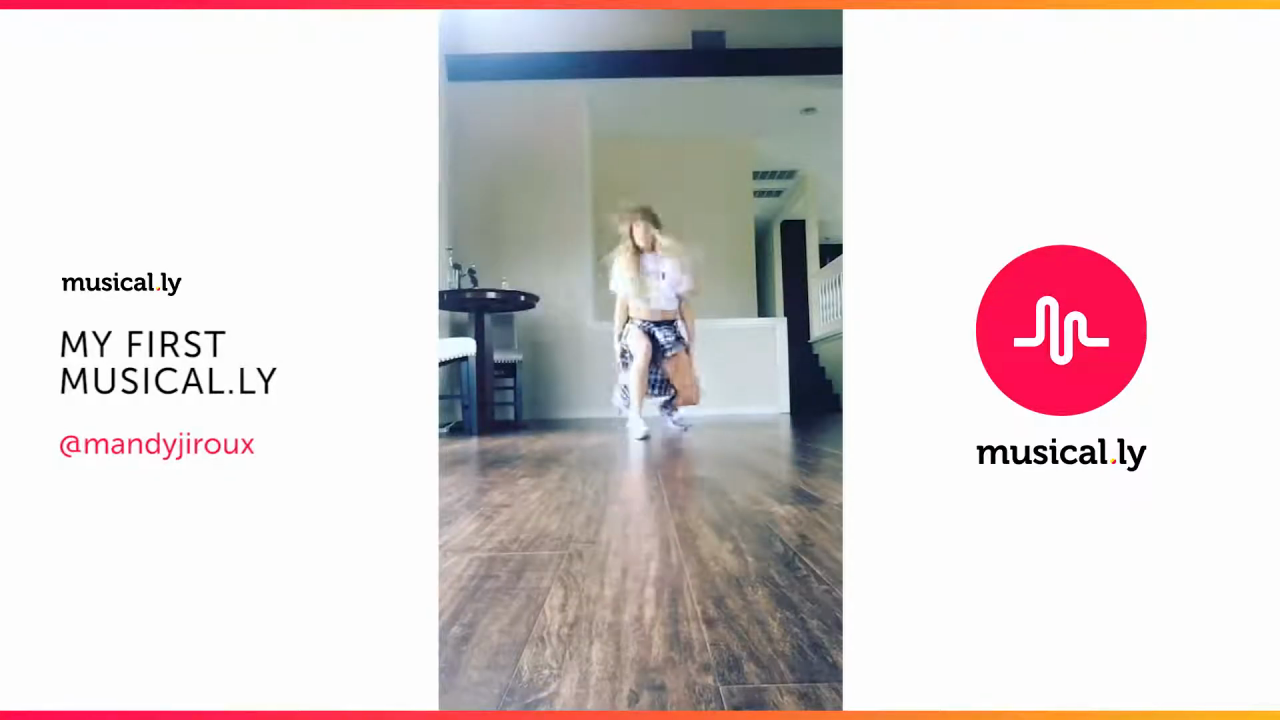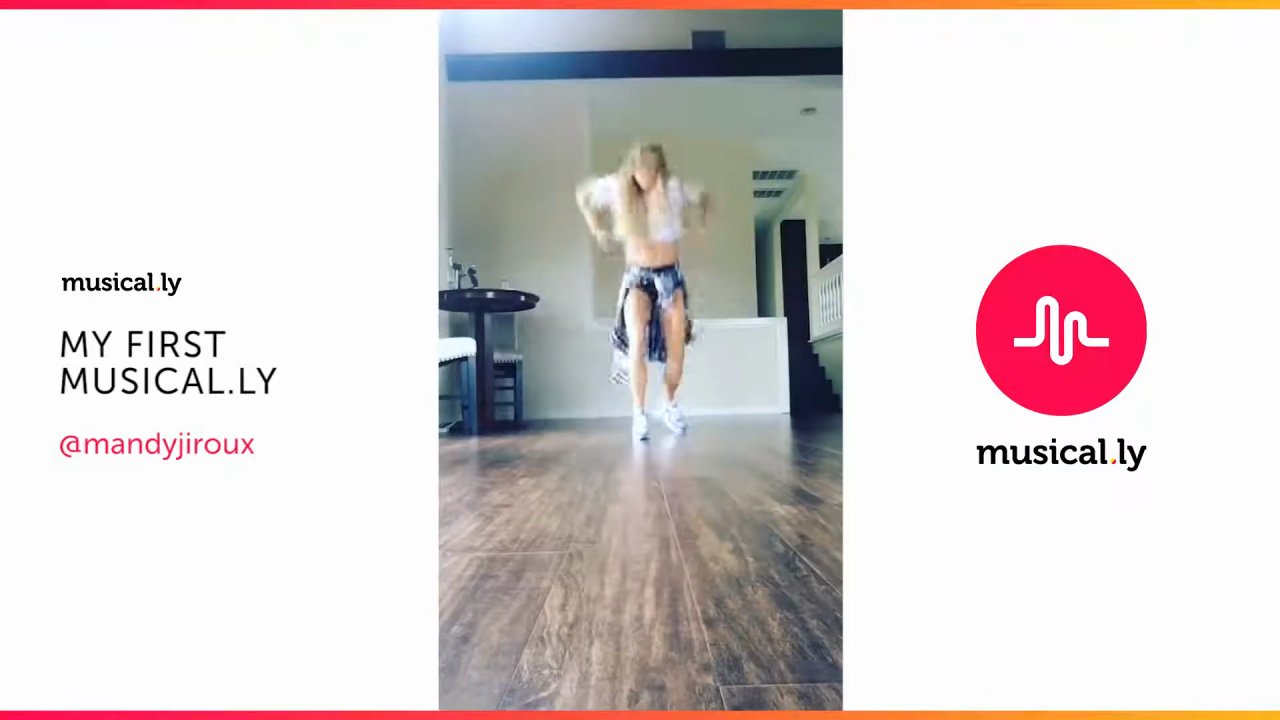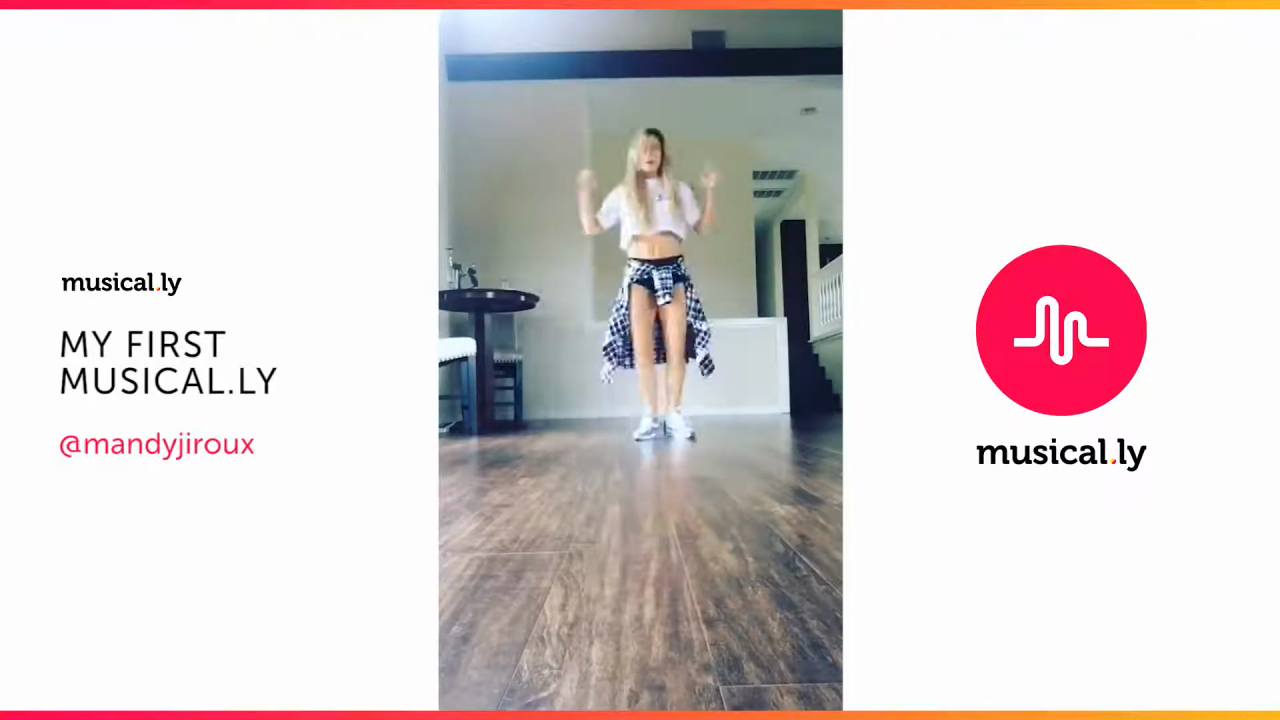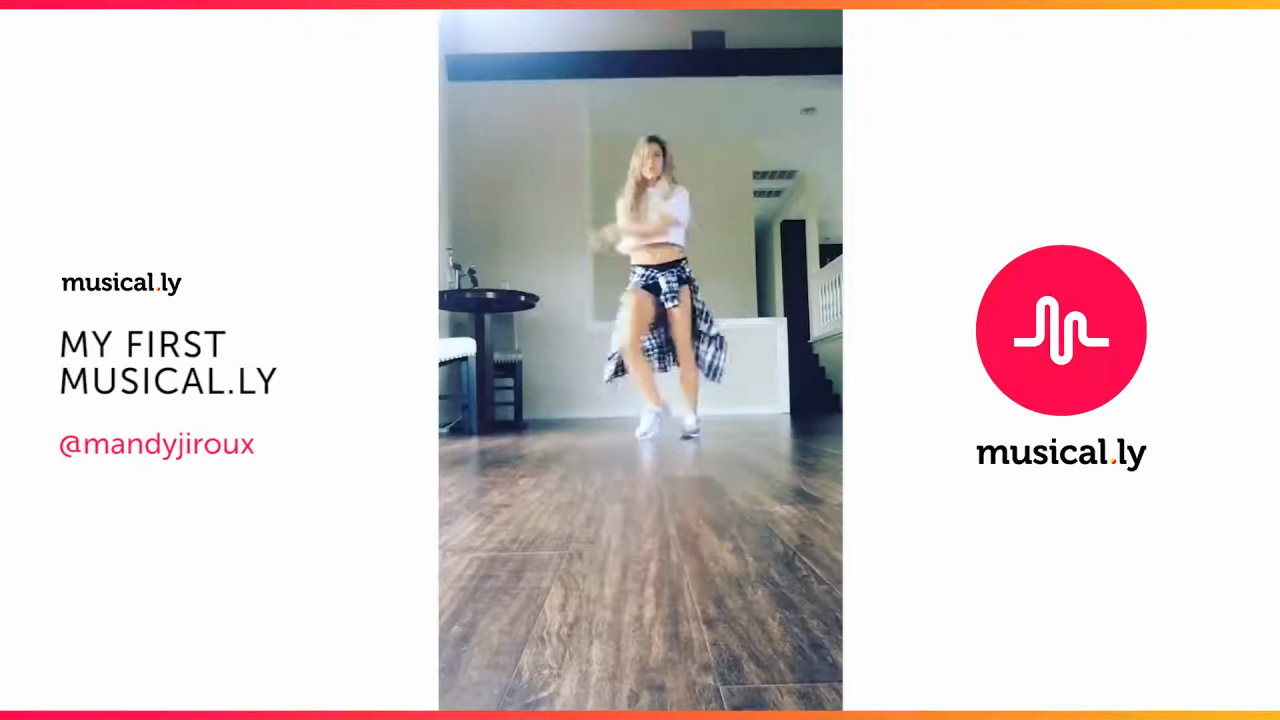
dt=0.5s
person 1, frame 1
left shoulder: (674, 260)
right shoulder: (624, 260)
left elbow: (685, 304)
right elbow: (621, 301)
left wrist: (691, 341)
right wrist: (617, 337)
left hip: (669, 329)
right hip: (638, 326)
left knee: (690, 395)
right knee: (643, 352)
left ankle: (667, 406)
right ankle: (636, 418)
person 1, frame 2
left shoulder: (674, 190)
right shoulder: (618, 191)
left elbow: (703, 200)
right elbow: (583, 195)
left wrist: (696, 221)
right wrist: (599, 230)
left hip: (670, 276)
right hip: (637, 278)
left knee: (676, 352)
right knee: (637, 342)
left ankle: (670, 404)
right ankle: (639, 414)
person 1, frame 3
left shoulder: (679, 190)
right shoulder: (623, 193)
left elbow: (704, 224)
right elbow: (592, 228)
left wrist: (709, 187)
right wrist: (584, 193)
left hip: (676, 271)
right hip: (640, 273)
left knee: (675, 344)
right knee: (641, 345)
left ankle: (675, 415)
right ankle: (651, 416)
person 1, frame 4
left shoulder: (677, 193)
right shoulder: (628, 198)
left elbow: (660, 225)
right elbow: (622, 239)
left wrist: (619, 229)
left hip: (676, 273)
right hip: (642, 277)
left knee: (684, 346)
right knee: (628, 340)
left ankle: (690, 416)
right ankle: (653, 407)
